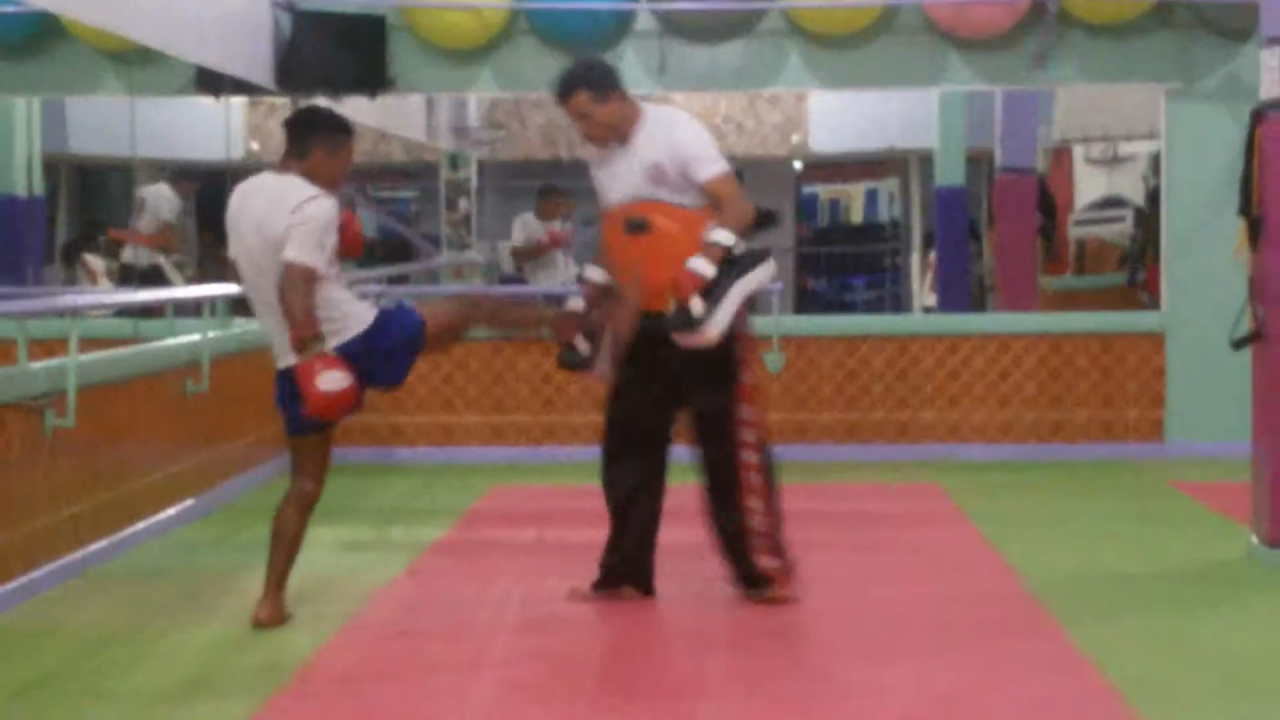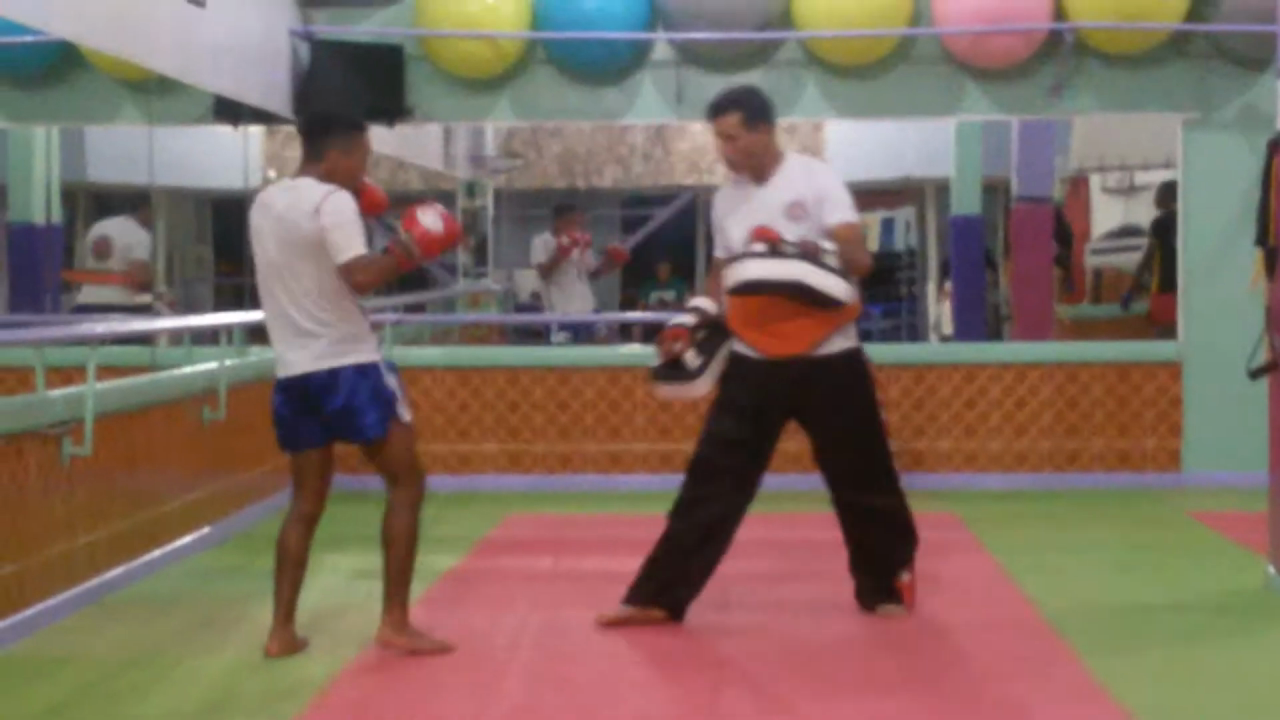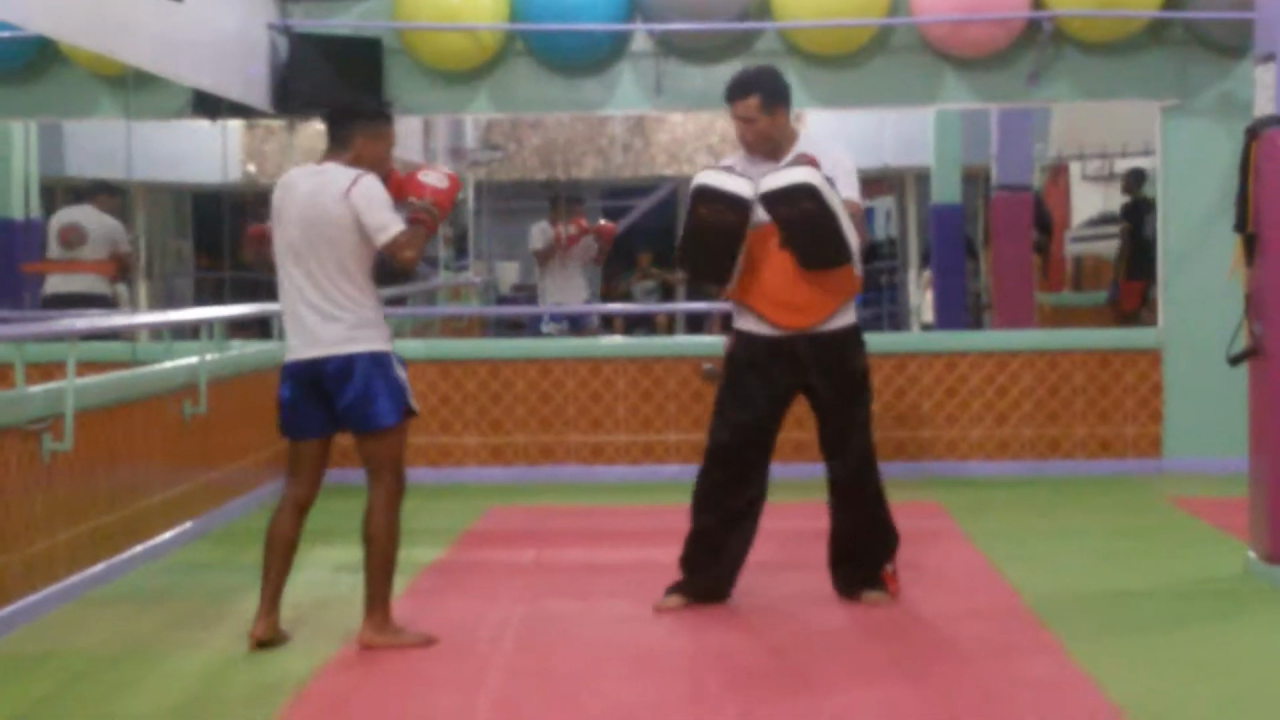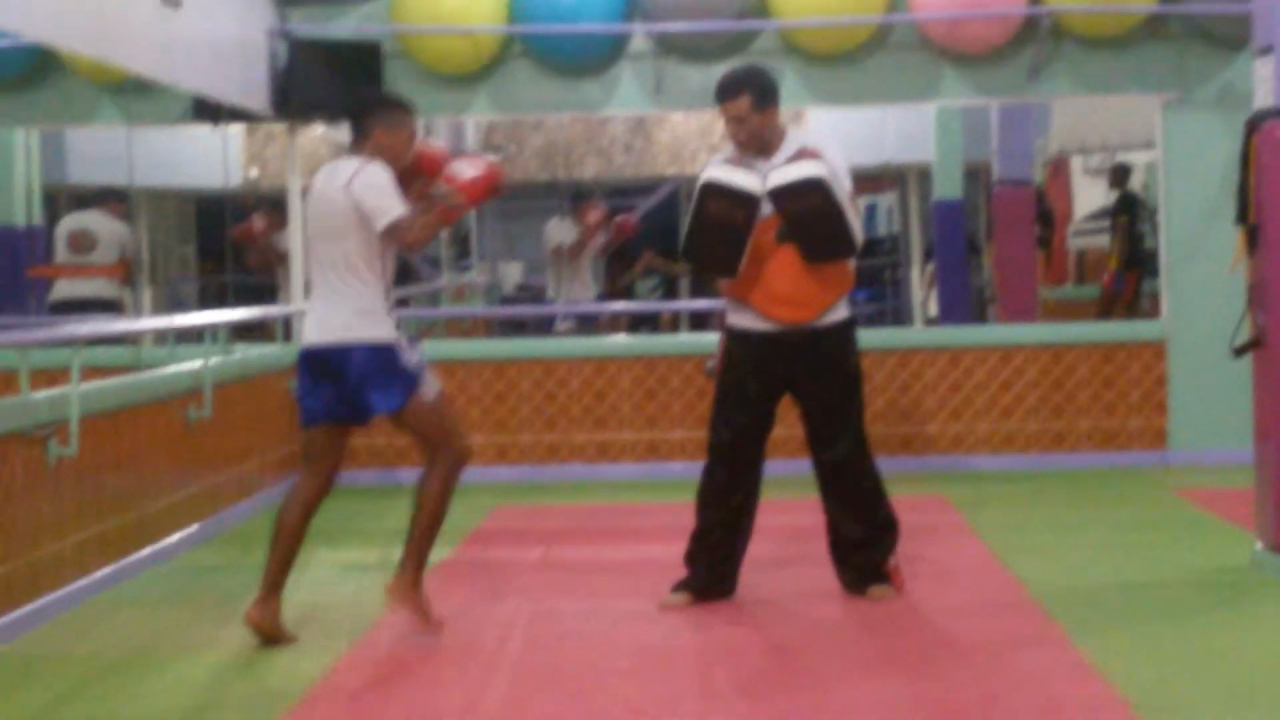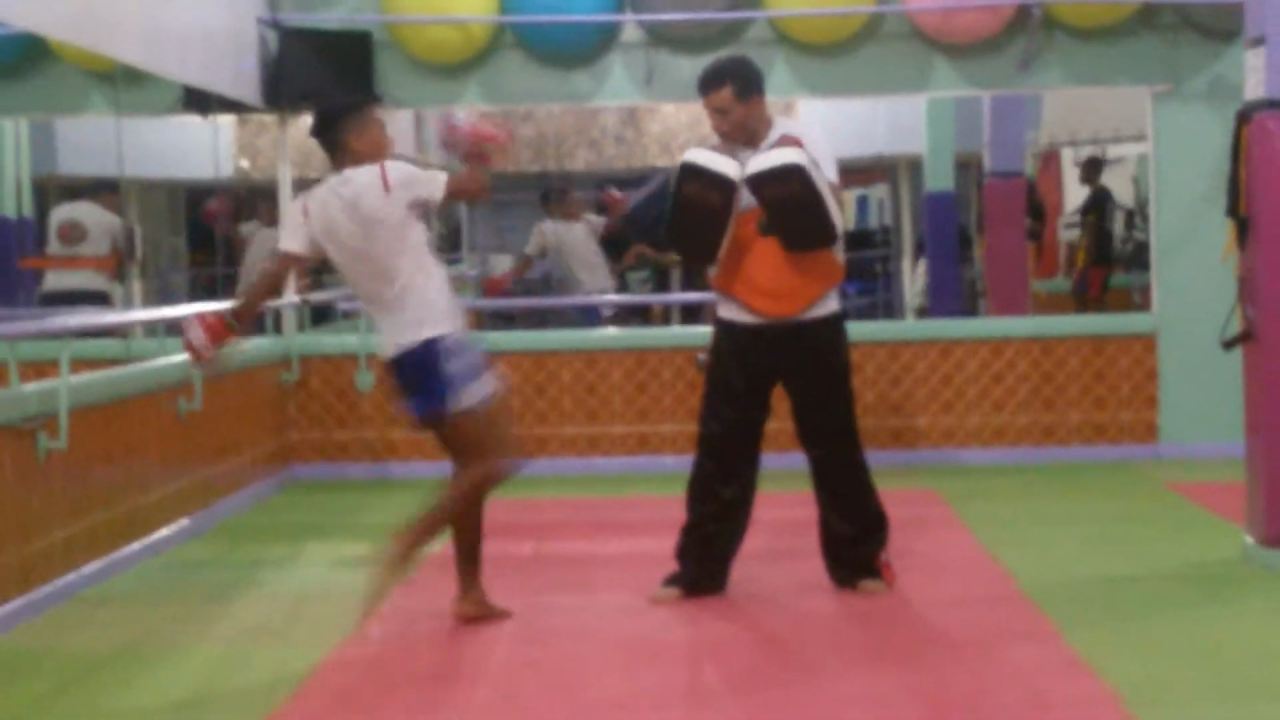
dt=0.3s
person 1, frame 1
left shoulder: (677, 133)
right shoulder: (601, 159)
left elbow: (738, 207)
left wrist: (707, 269)
right wrist: (587, 298)
left hip: (702, 313)
right hip: (644, 322)
left knee: (727, 439)
right knee: (629, 445)
left ankle: (766, 567)
right ankle: (624, 573)
person 1, frame 2
left shoulder: (816, 181)
right shoulder: (726, 200)
left elbow: (859, 258)
left hip: (828, 362)
right hip: (754, 363)
left knee: (864, 478)
right knee: (712, 479)
left ankle: (886, 583)
right ankle: (659, 595)
person 1, frame 3
left shoulder: (828, 162)
right shoulder: (729, 173)
left elbow: (854, 244)
left hip: (831, 336)
right hip: (758, 339)
left knee: (852, 460)
right knee: (730, 458)
left ankle: (865, 571)
right ankle: (703, 577)
person 1, frame 4
left shoulder: (817, 157)
right shoulder: (722, 171)
left elbow: (850, 238)
left hip: (822, 331)
right hip: (751, 335)
left knee: (843, 454)
right knee: (730, 455)
left ankle: (868, 565)
right ankle: (709, 574)
person 1, frame 5
left shoulder: (802, 144)
left hip: (812, 324)
right hip: (739, 328)
left knee: (834, 446)
right knee: (722, 450)
left ankle: (859, 560)
right ankle: (699, 567)
person 2, frame 1
left shoulder: (241, 195)
right shoulder: (314, 204)
left elbow: (252, 274)
right elbow: (293, 286)
right wrist: (315, 351)
left hip: (294, 363)
right hip: (353, 338)
left knee: (307, 481)
right knee: (473, 308)
left ankle: (271, 599)
person 2, frame 2
left shoulder: (265, 203)
right shoulder: (335, 201)
right elbow: (363, 277)
right wrist: (404, 254)
left hip: (294, 372)
right hip: (347, 366)
left knee: (306, 502)
right knee: (407, 483)
left ankle: (282, 629)
right ankle: (396, 623)
person 2, frame 3
left shoulder: (286, 186)
right shoulder: (362, 185)
right elbow: (406, 253)
right wrist: (426, 220)
left hip: (302, 356)
right hip: (360, 352)
left knee: (299, 489)
right knee: (386, 485)
left ankle: (267, 615)
right ankle: (377, 622)
person 2, frame 4
left shoulder: (324, 178)
right shoulder: (371, 175)
right elbow: (410, 237)
left wrist: (427, 204)
right wrist: (448, 207)
left hip: (320, 344)
right hip: (364, 342)
left knee: (314, 479)
right knee: (450, 449)
left ankle: (267, 603)
right ankle: (409, 579)
person 2, frame 5
left shoulder: (311, 207)
right shoulder: (391, 177)
left elbow: (276, 275)
right elbow: (474, 187)
left wrist: (226, 323)
right wrist: (481, 155)
left hip: (404, 349)
right hip: (436, 339)
left knee: (473, 464)
right knee: (490, 464)
left ankle: (470, 594)
right ankle: (402, 548)
